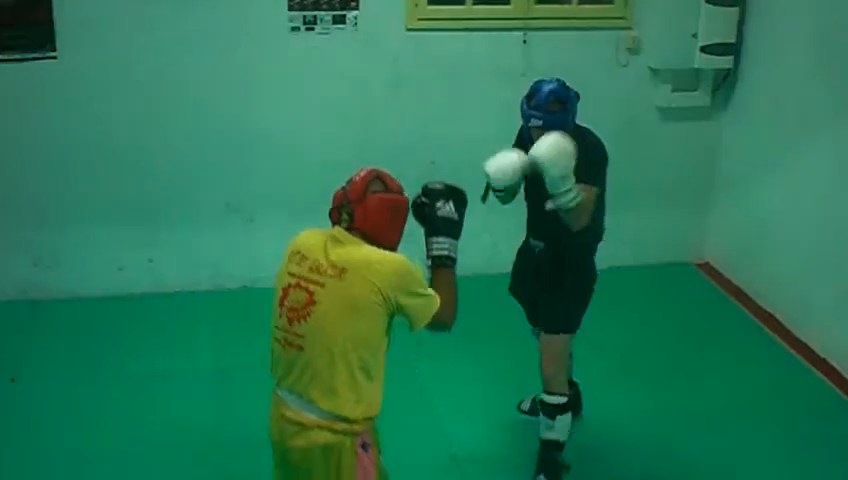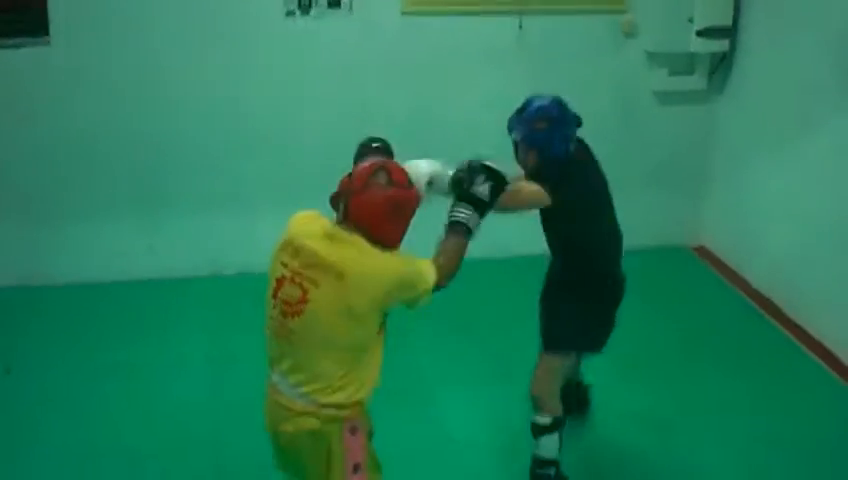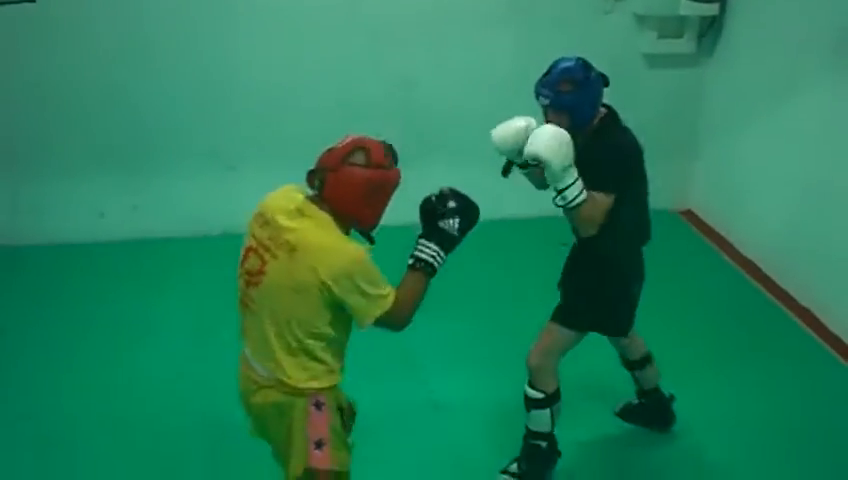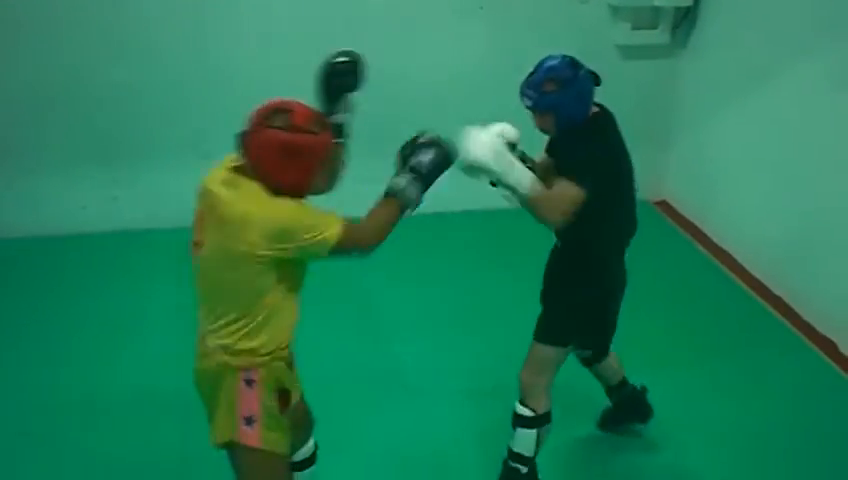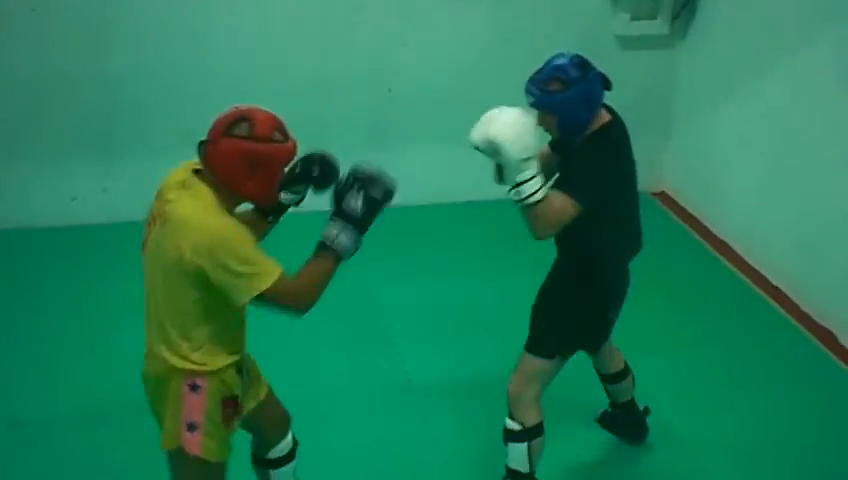
dt=0.4s
person 1, frame 1
left shoulder: (589, 150)
right shoulder: (528, 135)
left elbow: (579, 221)
right elbow: (508, 190)
left wrist: (559, 179)
right wrist: (501, 179)
left hip: (570, 262)
right hip: (536, 249)
left knee: (551, 365)
right knee: (547, 333)
right ankle: (564, 395)
person 1, frame 2
left shoulder: (573, 172)
right shoulder: (558, 157)
left elbow: (510, 200)
right elbow: (522, 188)
left hip: (592, 283)
right hip: (573, 268)
left knee: (541, 388)
right knee: (560, 343)
right ankle: (572, 393)
person 1, frame 3
left shoulder: (613, 146)
right shoulder: (585, 125)
left elbow: (588, 225)
right elbow: (543, 179)
left wrist: (564, 173)
right wrist: (523, 154)
left hip: (608, 263)
right hip: (615, 256)
left knee: (540, 360)
right knee: (620, 333)
right ankle: (655, 406)
person 1, frame 4
left shoulder: (596, 142)
right shoulder: (578, 124)
left elbow: (555, 211)
right elbow: (546, 176)
left wrist: (506, 170)
right wrist: (510, 154)
left hip: (591, 269)
right hip: (579, 257)
left knee: (534, 377)
right knee: (585, 342)
right ankle: (629, 402)
person 1, frame 5
left shoulder: (602, 154)
right shoulder: (585, 125)
left elbow: (543, 225)
right elbow: (551, 161)
left wrist: (520, 163)
right wrist: (512, 151)
left hip: (590, 279)
right hip: (590, 269)
left knee: (522, 388)
right knee: (597, 343)
right ankle: (628, 416)
person 2, frame 1
left shoulder: (302, 244)
right shoulder: (389, 269)
right elbow: (444, 316)
right wrist: (443, 239)
left hip: (285, 421)
right hip: (335, 436)
person 2, frame 2
left shoulder: (300, 227)
right shoulder: (383, 271)
right elbow: (439, 274)
left wrist: (362, 181)
right wrist: (468, 209)
left hip: (281, 405)
right hip: (327, 421)
person 2, frame 3
left shoulder: (279, 201)
right shoulder: (342, 257)
right elbow: (397, 315)
left wrist: (349, 162)
right wrist: (434, 244)
left hip: (260, 374)
right hip: (294, 395)
left knee: (342, 417)
person 2, frame 4
left shoulder: (230, 172)
right shoulder: (270, 218)
left elbow: (320, 181)
right elbow: (362, 238)
left wrist: (335, 105)
right wrist: (412, 178)
left hip: (257, 352)
right hip: (243, 369)
left knee: (299, 428)
person 2, frame 5
left shoulder: (187, 177)
right shoulder: (211, 231)
left elbow: (238, 240)
right elbow: (296, 297)
left wrist: (287, 195)
right wrist: (345, 226)
left hip: (220, 360)
right hip: (192, 377)
left knee: (276, 426)
